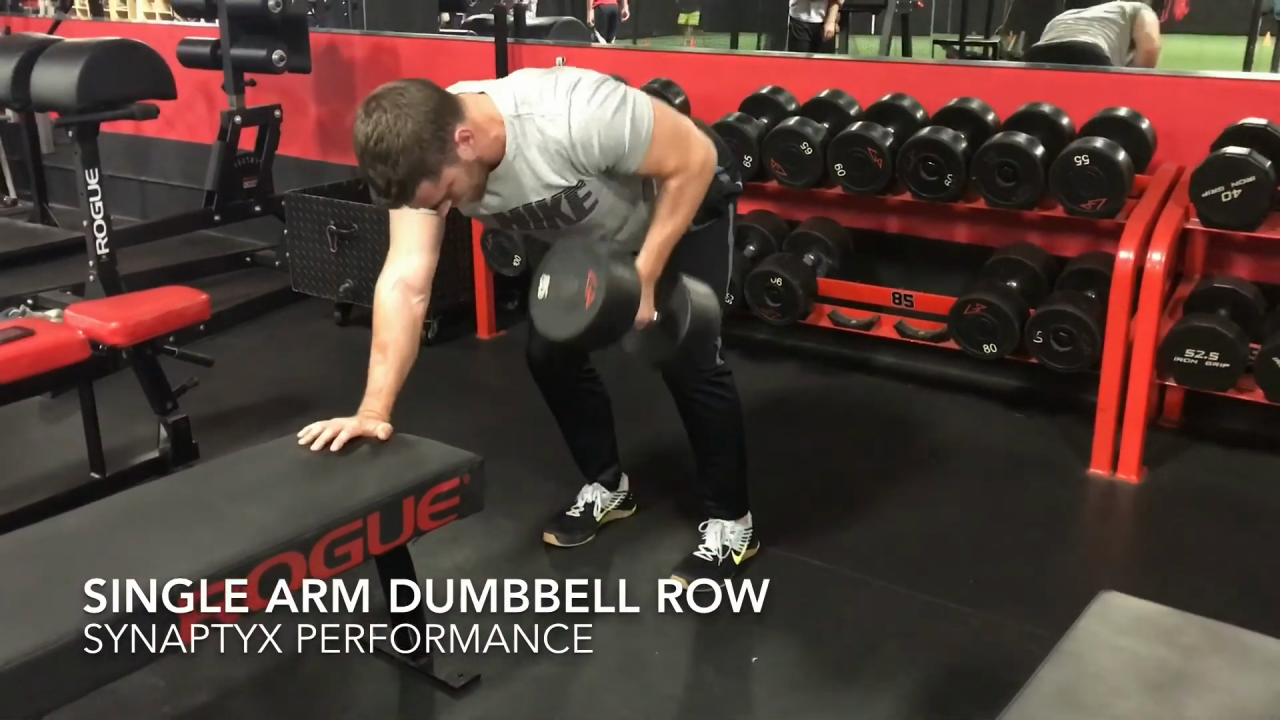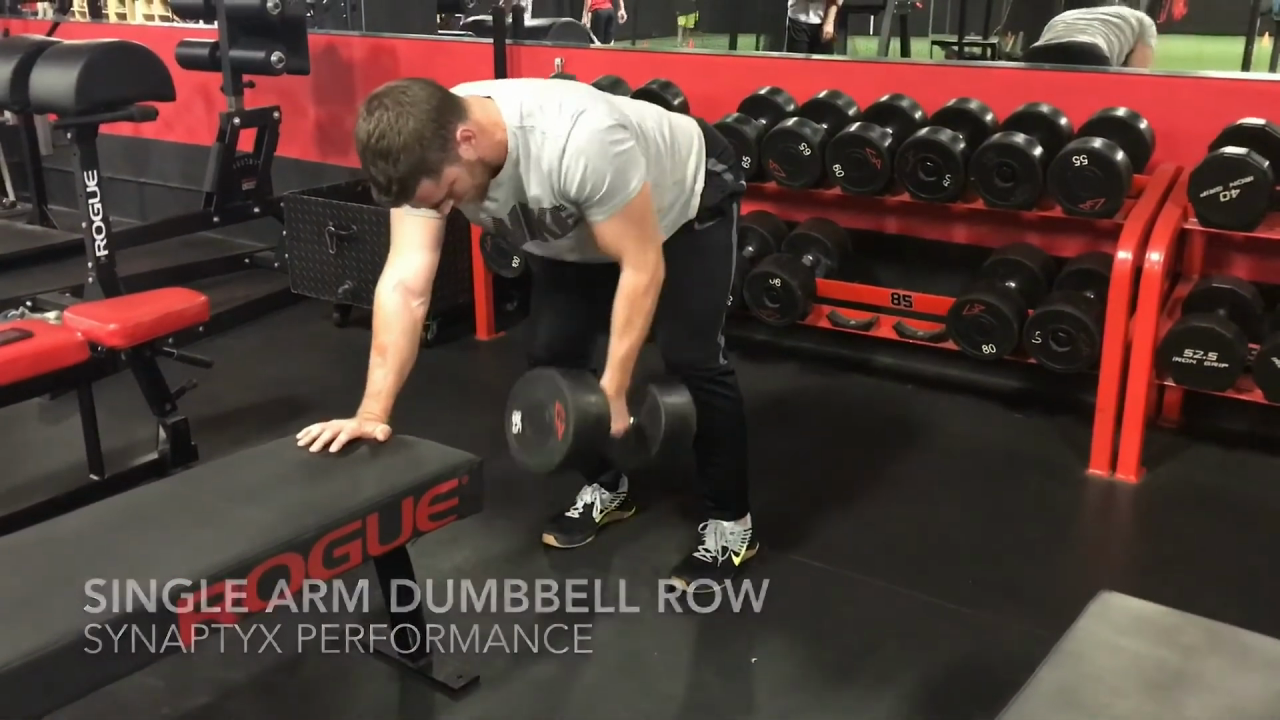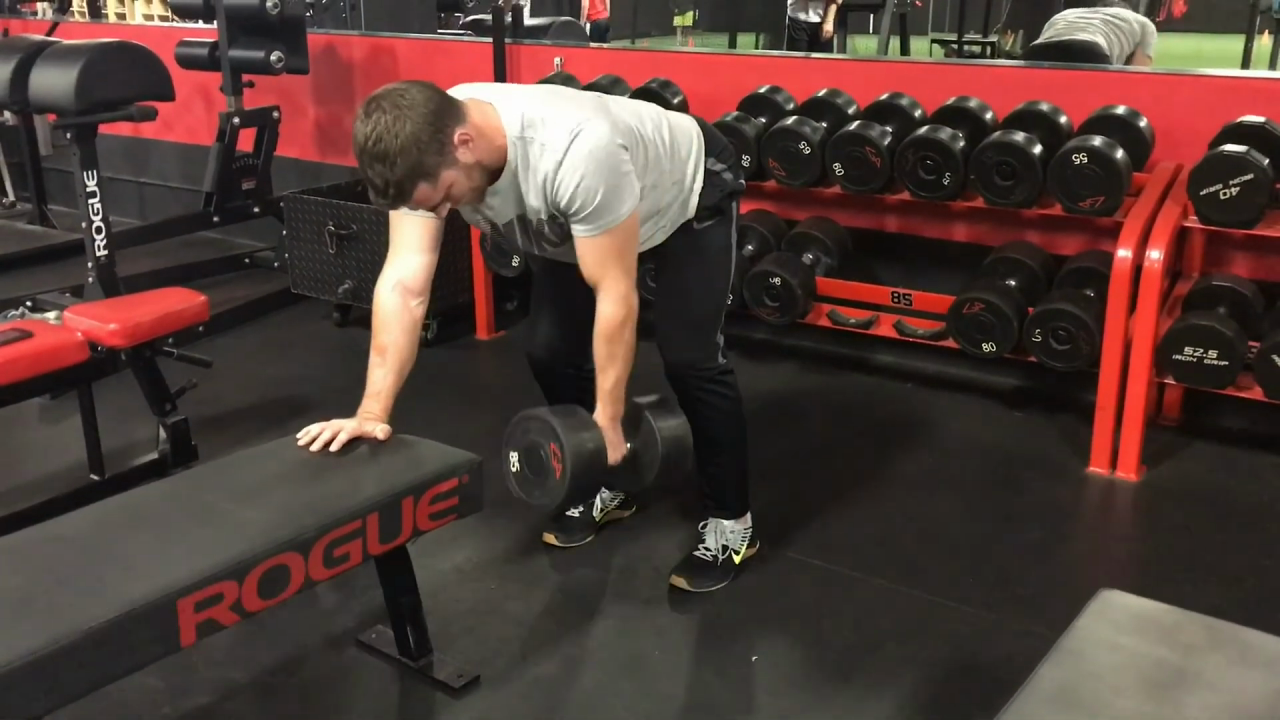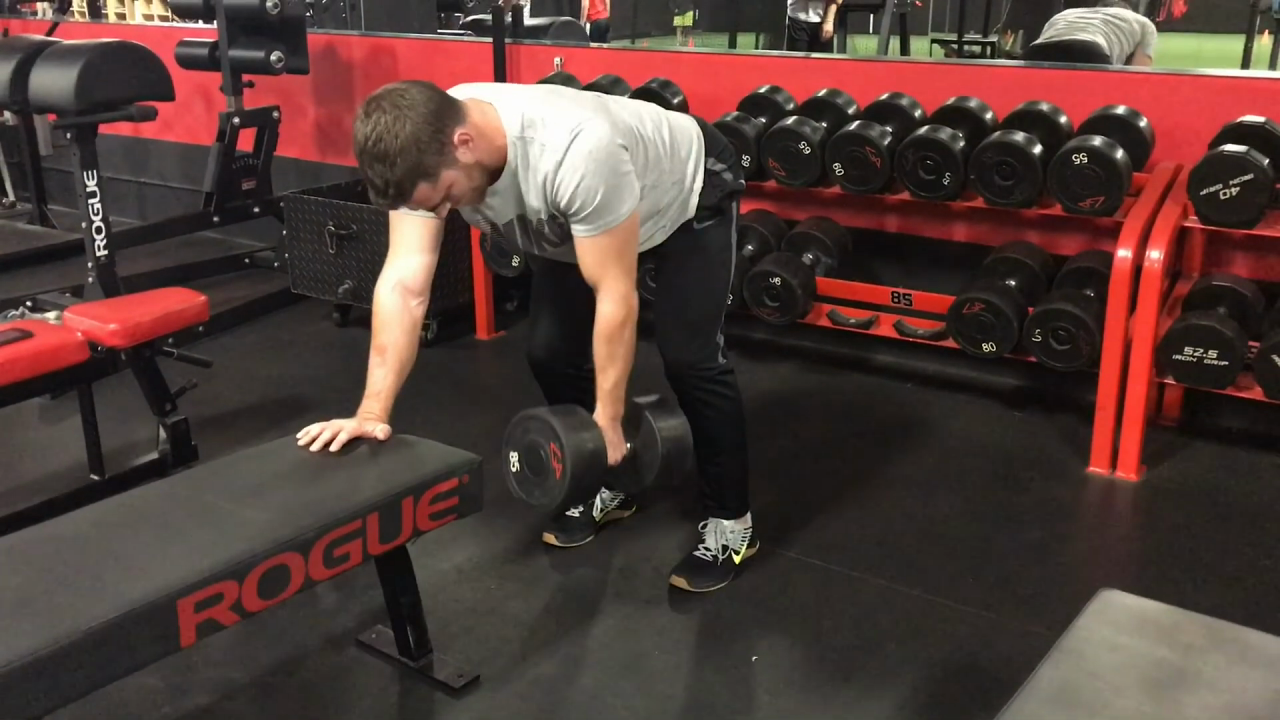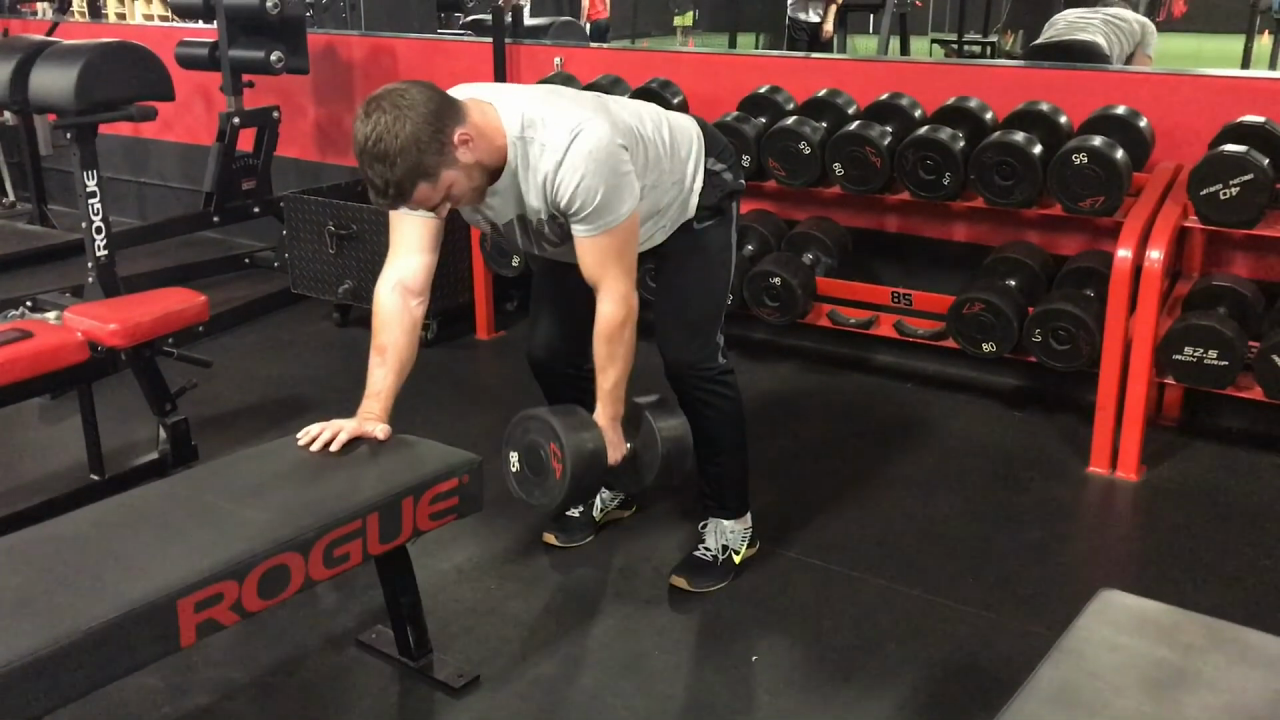
dt=0.4s
person 1, frame 1
left shoulder: (576, 116)
right shoulder: (425, 151)
left elbow: (695, 156)
right elbow: (405, 283)
left wrist: (645, 273)
right wrist: (373, 411)
left hip: (683, 198)
left knee: (687, 363)
right knee: (549, 354)
left ankle: (731, 523)
right ankle: (607, 486)
person 1, frame 2
left shoulder: (578, 140)
right shoulder: (426, 151)
left elbow: (643, 265)
right elbow: (406, 284)
left wrist: (613, 390)
right wrist: (373, 412)
left hip: (688, 195)
left knee: (687, 360)
right knee: (551, 355)
left ankle: (731, 523)
right ankle: (606, 487)
person 1, frame 3
left shoulder: (576, 153)
right shoulder: (424, 151)
left elbow: (615, 296)
right elbow: (404, 284)
left wrist: (607, 420)
right wrist: (372, 412)
left hip: (689, 192)
left knee: (687, 358)
right knee: (550, 352)
left ankle: (731, 522)
right ankle: (605, 487)
person 1, frame 4
left shoulder: (576, 153)
right shoulder: (423, 153)
left elbow: (615, 296)
right elbow: (404, 284)
left wrist: (607, 420)
right wrist: (372, 412)
left hip: (688, 192)
left knee: (687, 358)
right knee: (550, 353)
left ankle: (731, 522)
right ankle: (606, 488)
person 1, frame 5
left shoulder: (575, 152)
right shoulder: (423, 152)
left elbow: (615, 296)
right elbow: (404, 284)
left wrist: (607, 419)
right wrist: (372, 412)
left hip: (688, 192)
left knee: (687, 357)
right knee: (550, 352)
left ankle: (730, 521)
right ankle: (606, 487)
